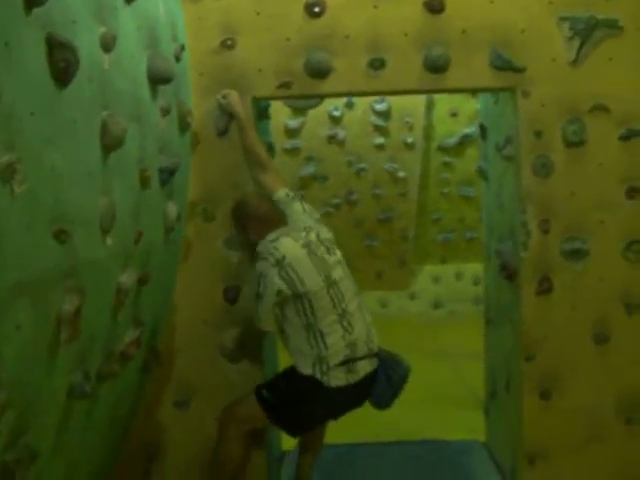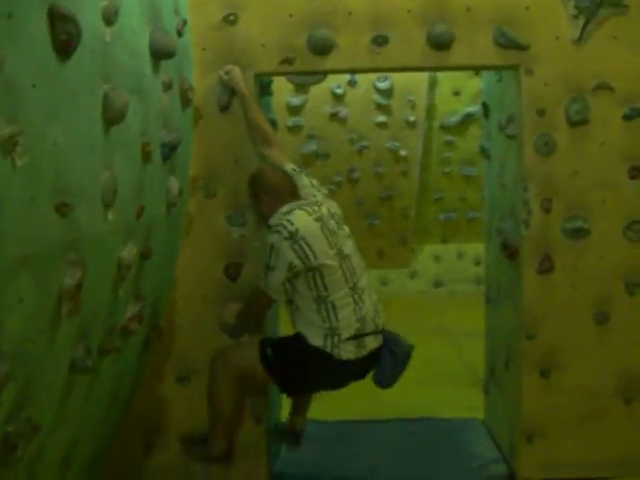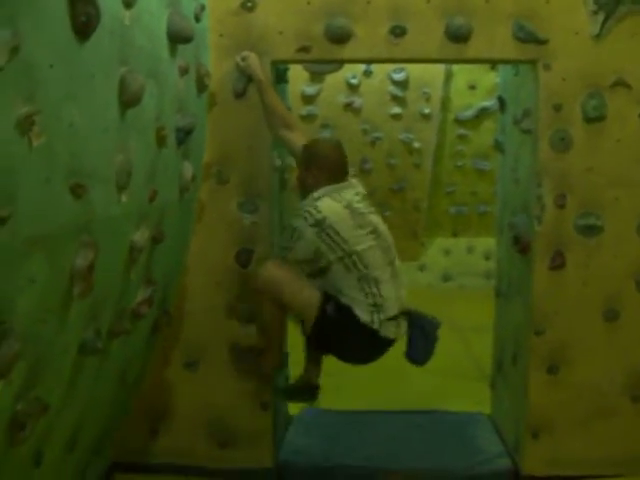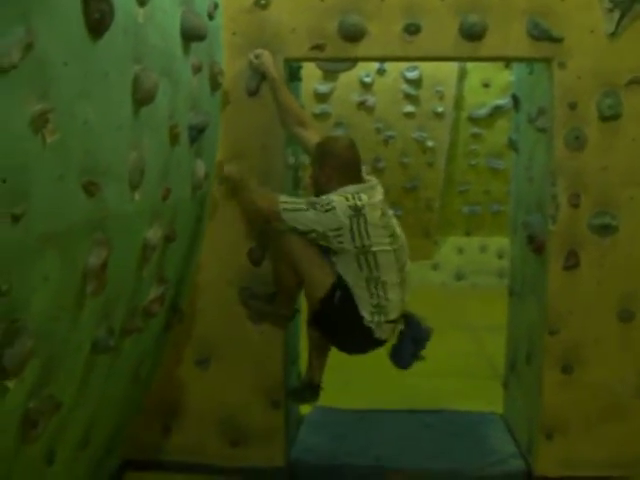
dt=0.3s
person 1, frame 1
left shoulder: (274, 261)
right shoulder: (308, 225)
left elbow: (262, 325)
right elbow: (265, 172)
right wrist: (242, 117)
left hip: (331, 383)
right hip: (365, 370)
left knee: (233, 419)
person 1, frame 2
left shoulder: (288, 232)
right shoulder: (317, 200)
left elbow: (264, 296)
right elbow: (271, 149)
left wrist: (239, 323)
right wrist: (244, 93)
left hip: (331, 358)
right hip: (366, 347)
left knee: (224, 361)
right knee: (298, 342)
left ankle: (218, 447)
right ankle: (295, 425)
person 1, frame 3
left shoulder: (316, 216)
right shoulder: (348, 188)
left elbow: (285, 268)
right elbow: (288, 130)
right wrist: (259, 78)
left hip: (365, 333)
right hip: (381, 322)
left knee: (269, 275)
right knee: (313, 289)
left ankle: (270, 356)
right ankle: (308, 380)
person 1, frame 4
left shoulder: (346, 210)
right shoulder: (365, 184)
left elbow: (262, 205)
right elbow: (304, 129)
left wrist: (236, 177)
right wrist: (274, 77)
left hip: (359, 329)
right hip: (378, 322)
left knee: (282, 229)
left ankle: (280, 305)
right ankle: (311, 380)
